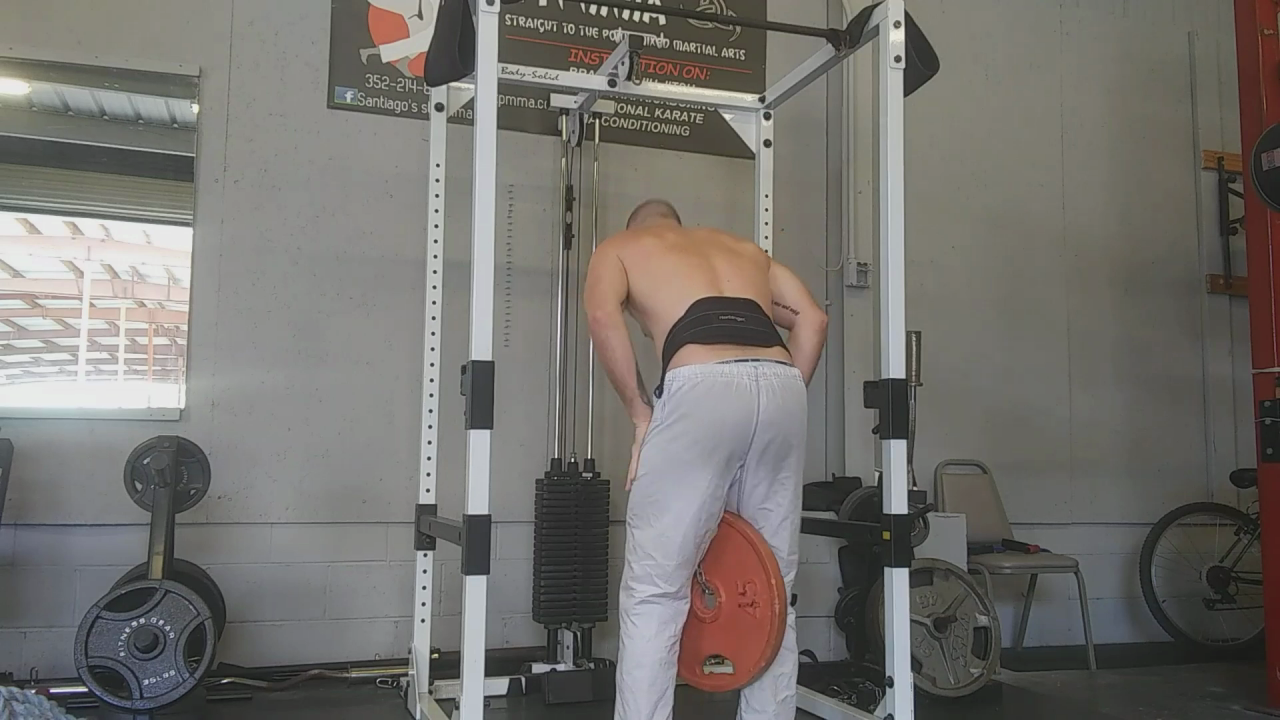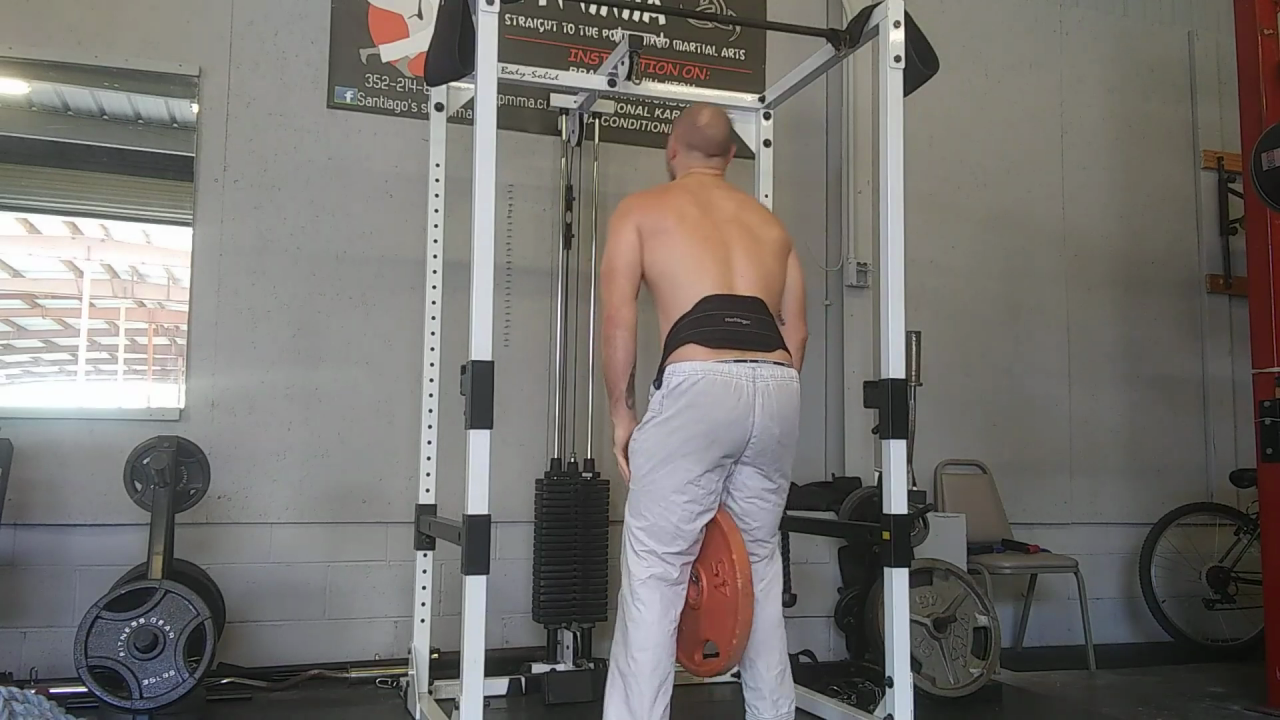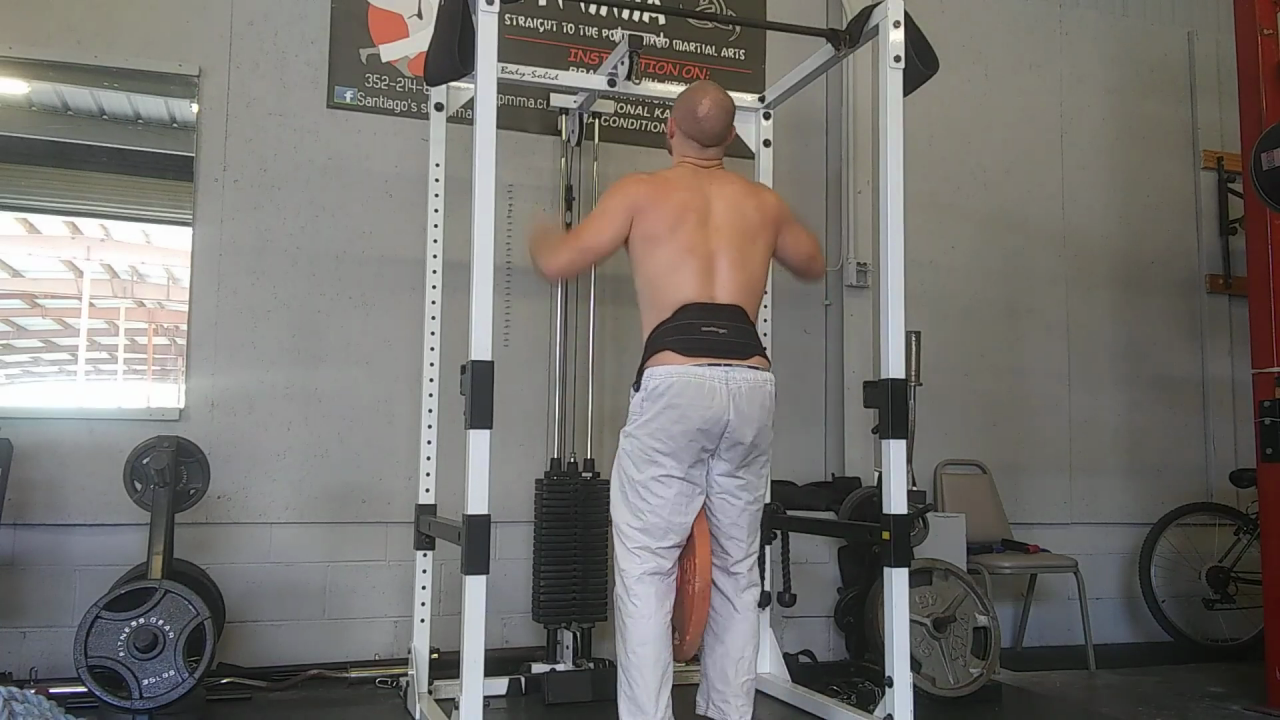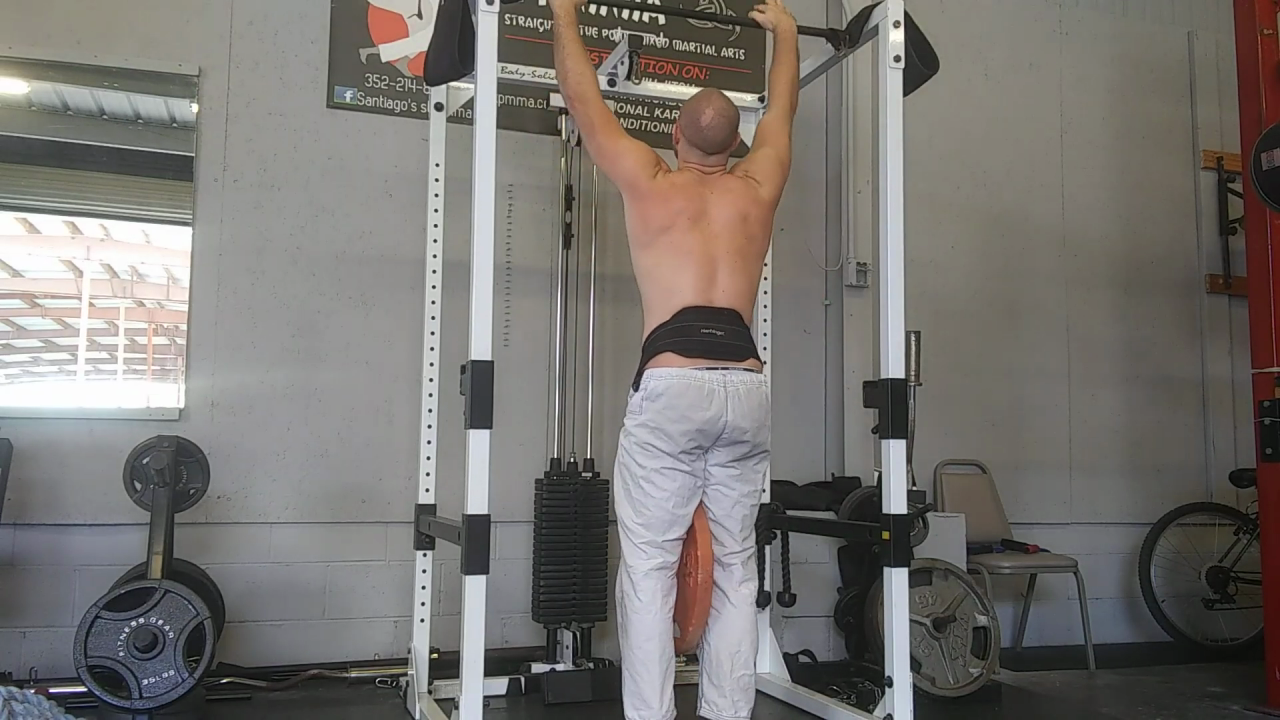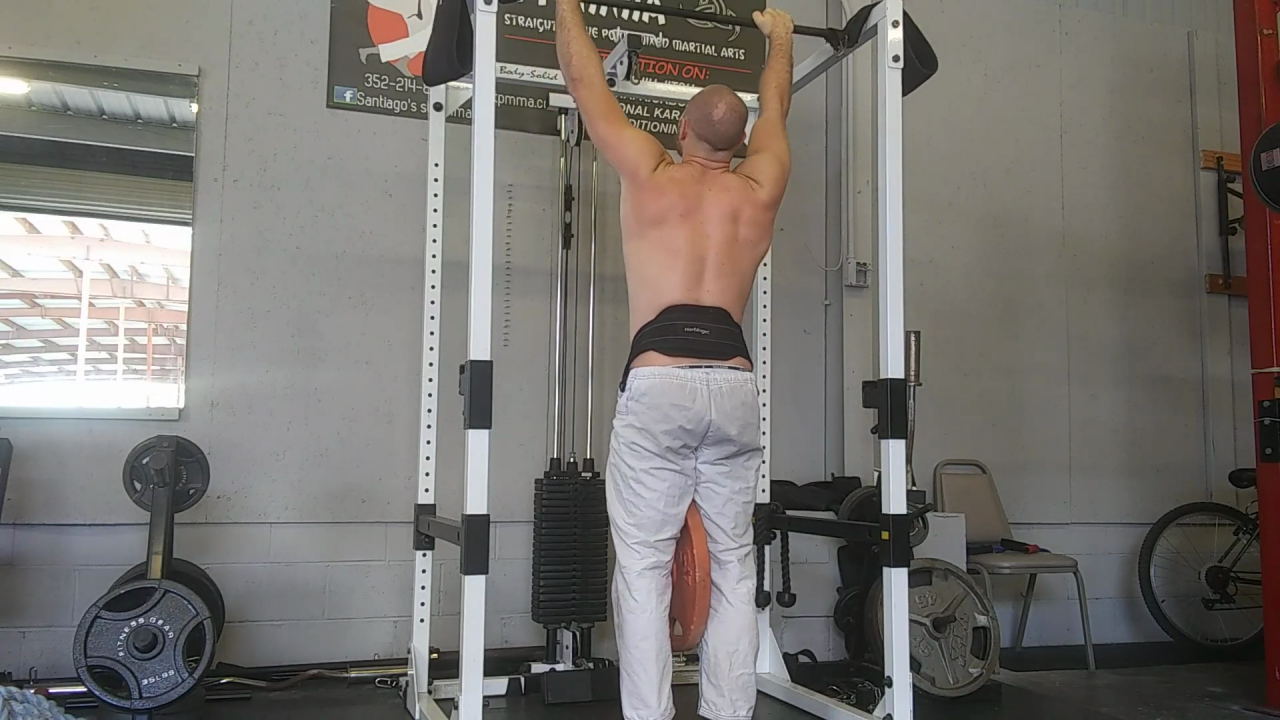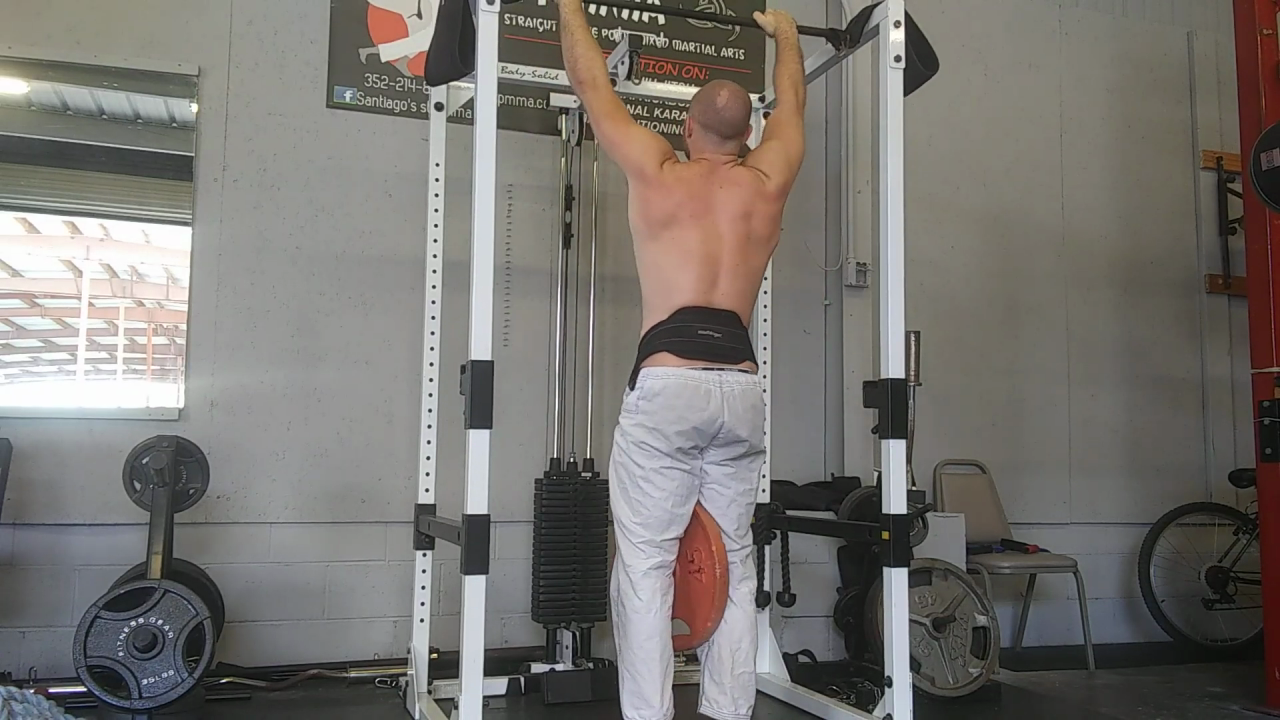
dt=0.7s
person 1, frame 1
left shoulder: (620, 247)
right shoulder: (740, 246)
left elbow: (602, 312)
right elbow: (811, 320)
left wrist: (641, 412)
left hip: (704, 385)
right hip: (782, 387)
left knee: (654, 586)
person 1, frame 2
left shoulder: (641, 208)
right shoulder: (768, 220)
left elbow: (618, 315)
right elbow: (795, 332)
left wrist: (621, 412)
left hip: (699, 384)
right hip: (778, 385)
left knee: (655, 573)
right knee: (759, 569)
person 1, frame 3
left shoulder: (641, 192)
right shoulder: (761, 202)
left elbow: (557, 262)
right elbow: (812, 262)
left wrist: (543, 239)
left hip: (676, 383)
right hip: (752, 385)
left knee: (646, 570)
right knee: (736, 574)
person 1, frame 4
left shoulder: (647, 183)
right shoulder: (758, 190)
left elbow: (583, 101)
right elbow: (781, 108)
left hip: (671, 386)
right hip: (746, 389)
left knee: (649, 566)
right knee: (734, 570)
person 1, frame 5
left shoulder: (647, 173)
right shoulder: (760, 189)
left elbow: (586, 86)
right elbow: (774, 110)
left hip: (659, 384)
right hip: (734, 387)
left knee: (643, 567)
right knee: (732, 567)
person 1, frame 6
left shoulder: (657, 171)
right shoulder: (767, 183)
left elbow: (593, 87)
right elbow: (791, 104)
left hip: (667, 385)
right hip: (741, 388)
left knee: (644, 566)
right knee: (732, 567)
